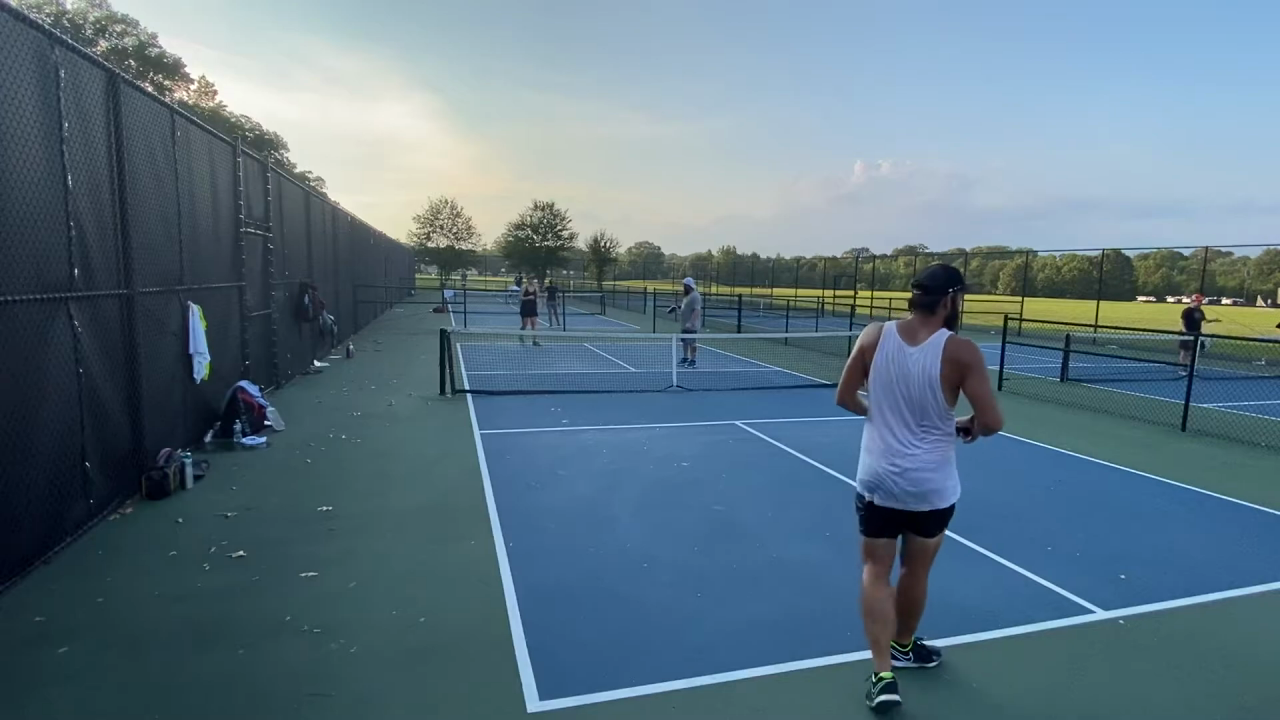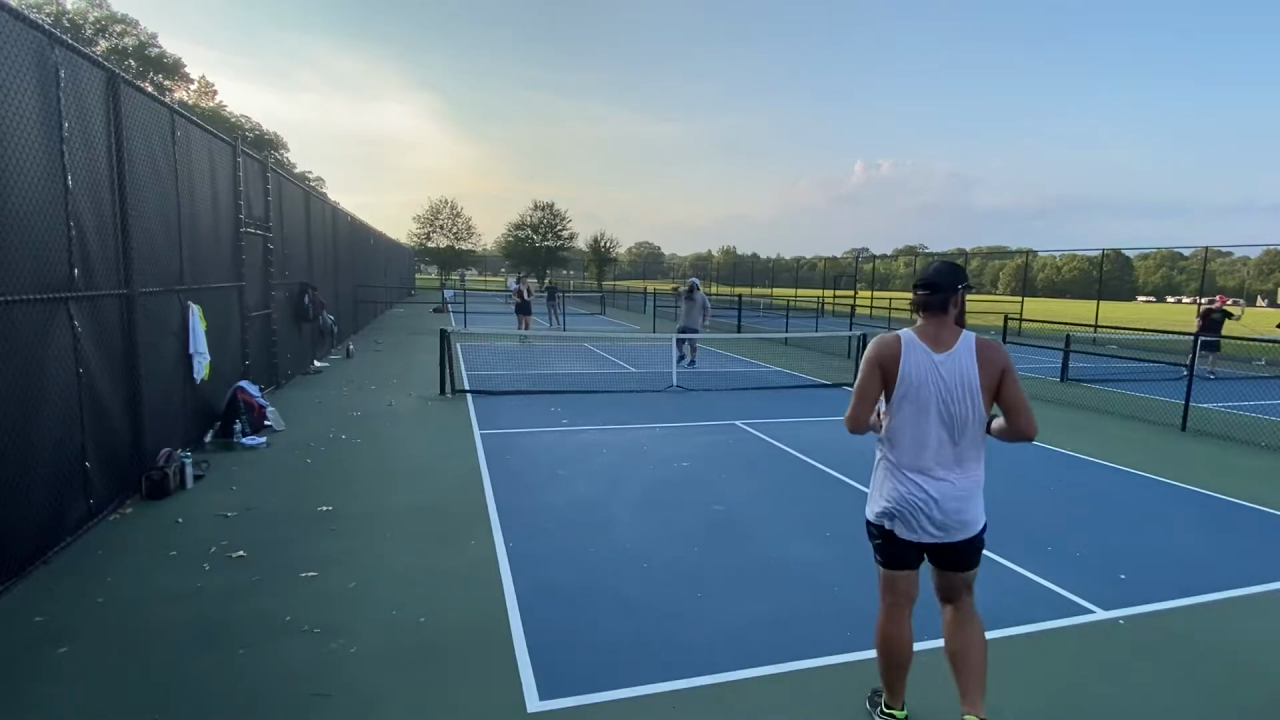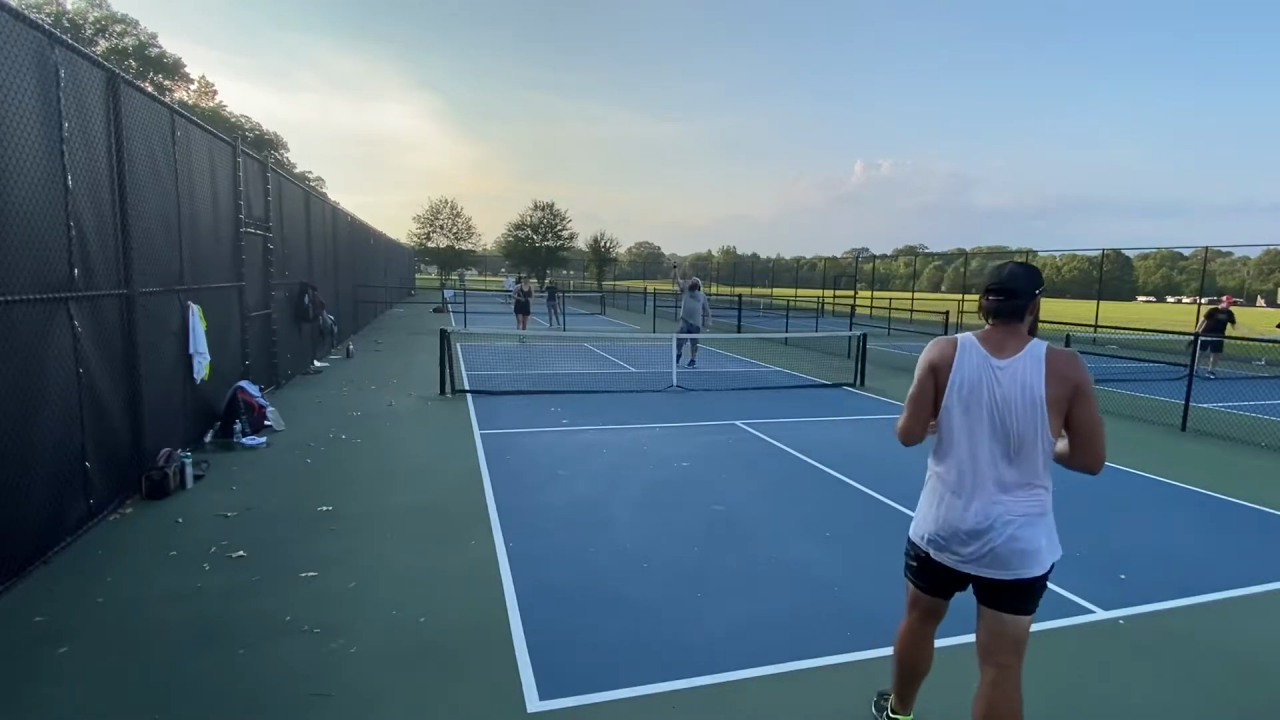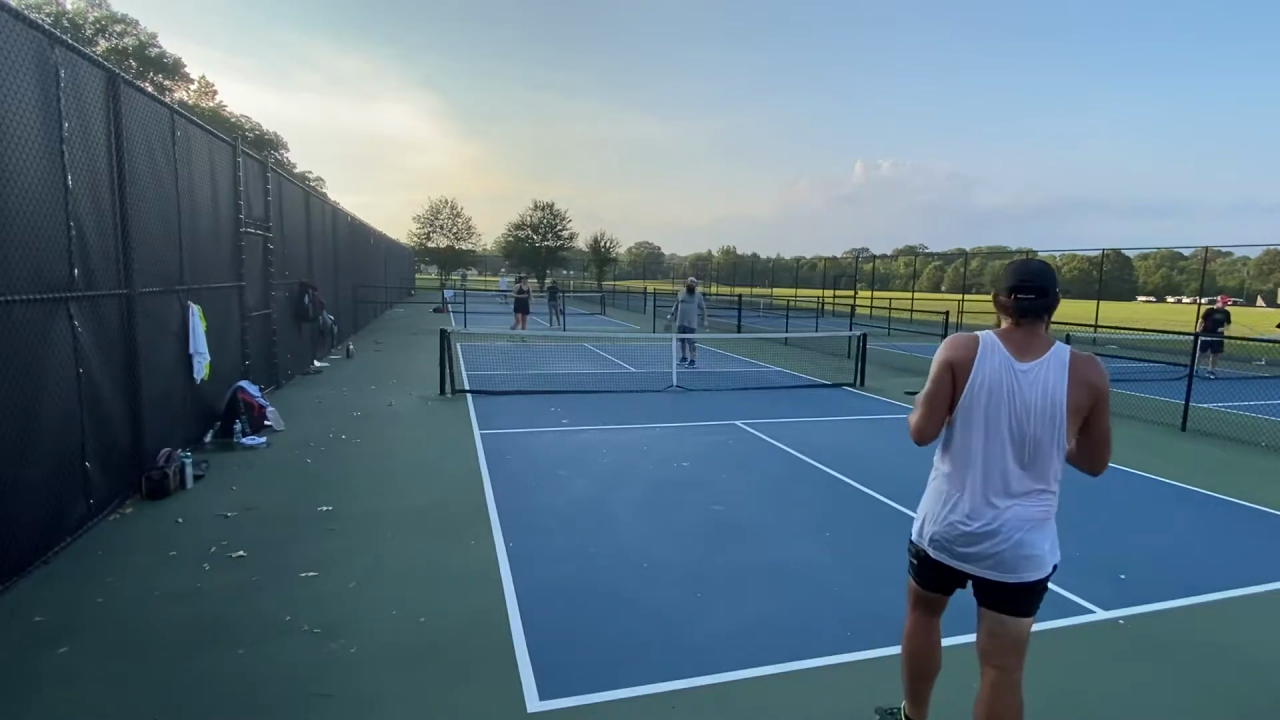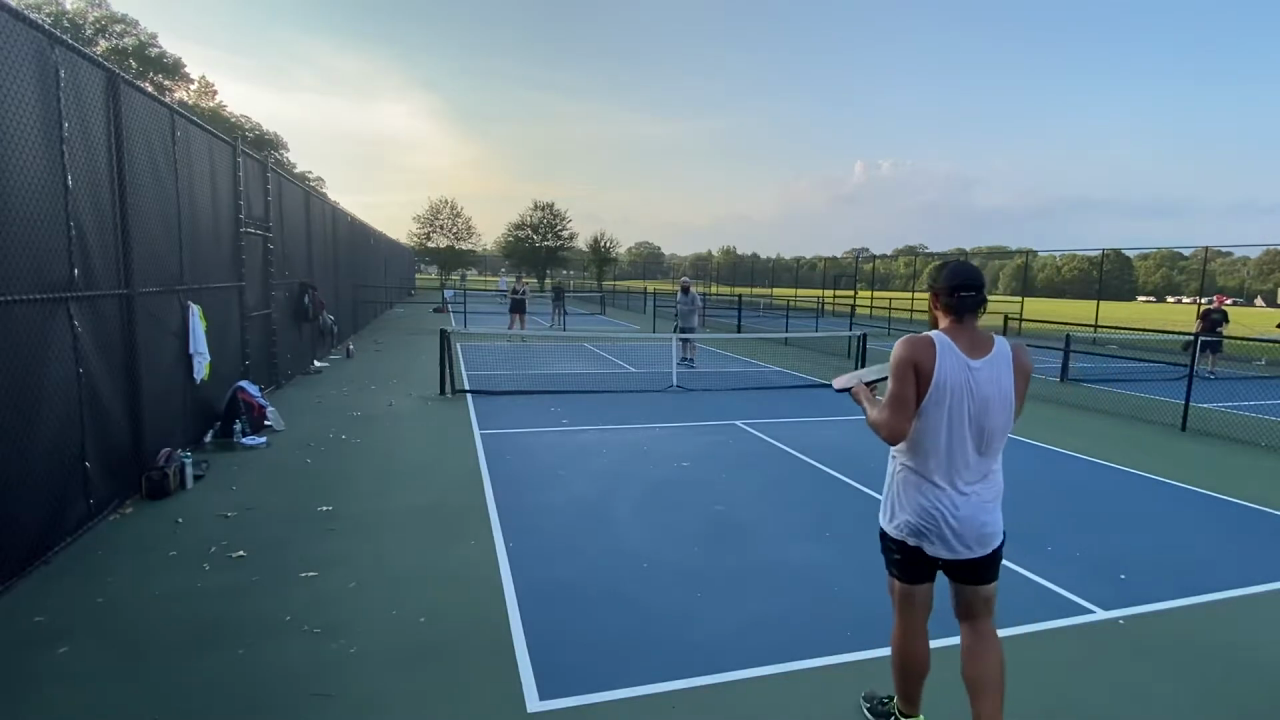
dt=0.5s
person 1, frame 1
left shoulder: (874, 336)
right shoulder: (961, 351)
left elbow: (844, 397)
right elbow: (991, 421)
right wrist: (968, 424)
left hip: (876, 474)
right hip: (931, 481)
left knee: (875, 568)
right knee: (916, 569)
left ankle: (882, 675)
right ankle: (903, 647)
person 1, frame 2
left shoulder: (886, 348)
right shoulder: (991, 354)
left elbow: (856, 423)
right elbow: (1024, 429)
left hip: (897, 505)
right hip: (962, 509)
left knee: (896, 608)
right knee: (960, 602)
person 1, frame 3
left shoulder: (942, 353)
right shoulder: (1066, 368)
left elbow: (908, 434)
right elbow: (1091, 460)
left hip: (943, 527)
right hip: (1019, 542)
left knee: (919, 620)
right knee: (1001, 667)
person 1, frame 4
left shoulder: (961, 350)
right shoulder: (1087, 372)
left elbow: (922, 432)
right elbow: (1093, 463)
left wrist: (922, 402)
left hip: (945, 526)
right hip: (1022, 544)
left knee: (922, 614)
right knee: (1002, 667)
person 1, frame 5
left shoulder: (914, 350)
right shoulder: (1017, 358)
left elbow: (893, 431)
left wrist: (865, 397)
left hip: (913, 516)
right hip: (980, 520)
left knee: (911, 620)
right knee: (979, 625)
